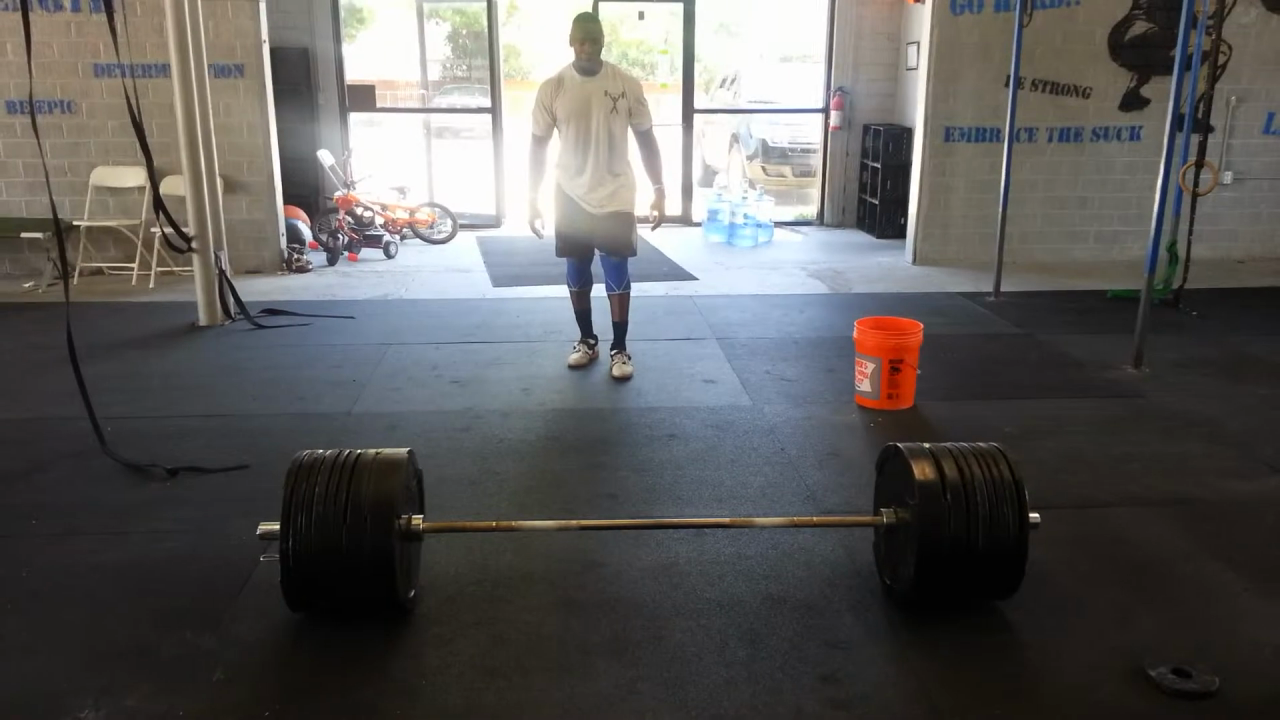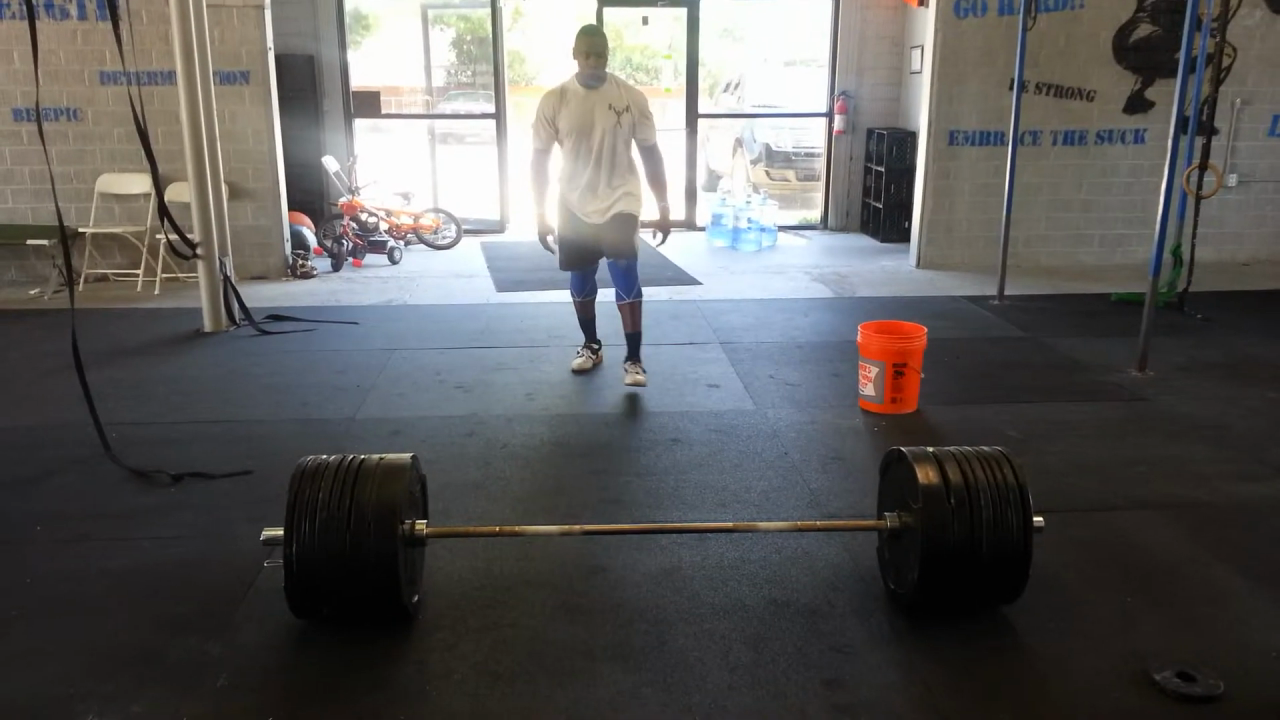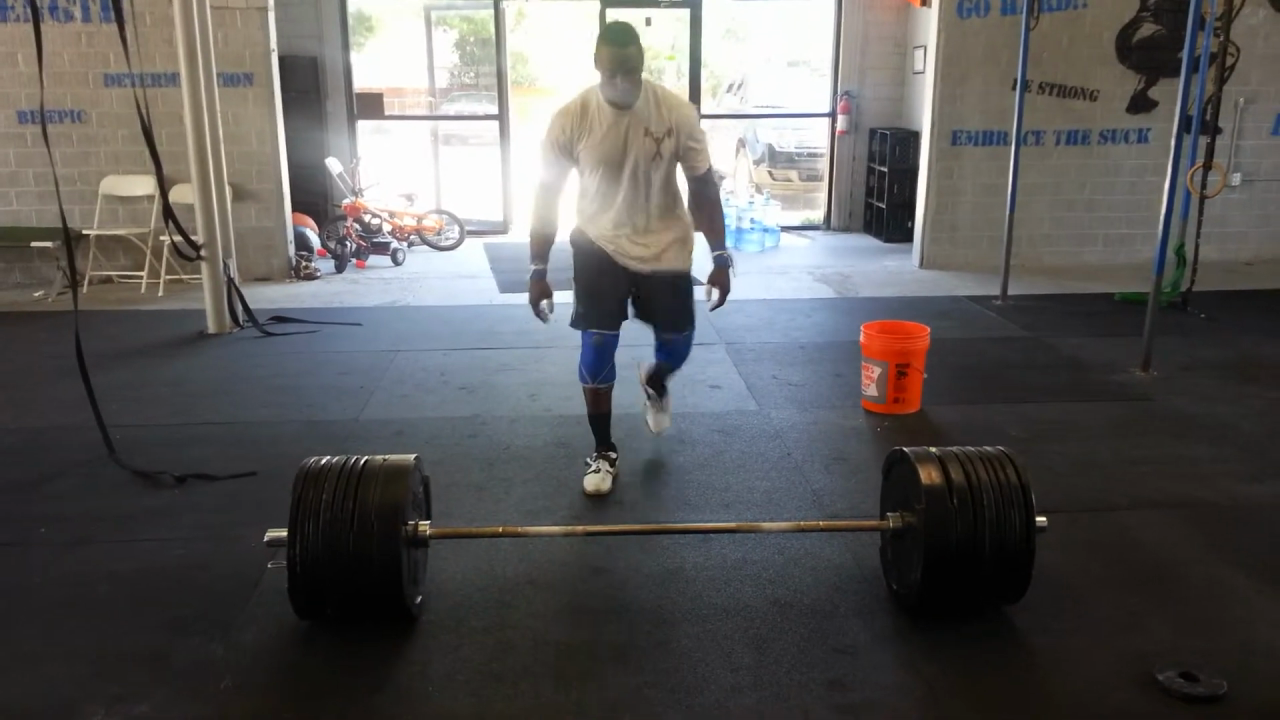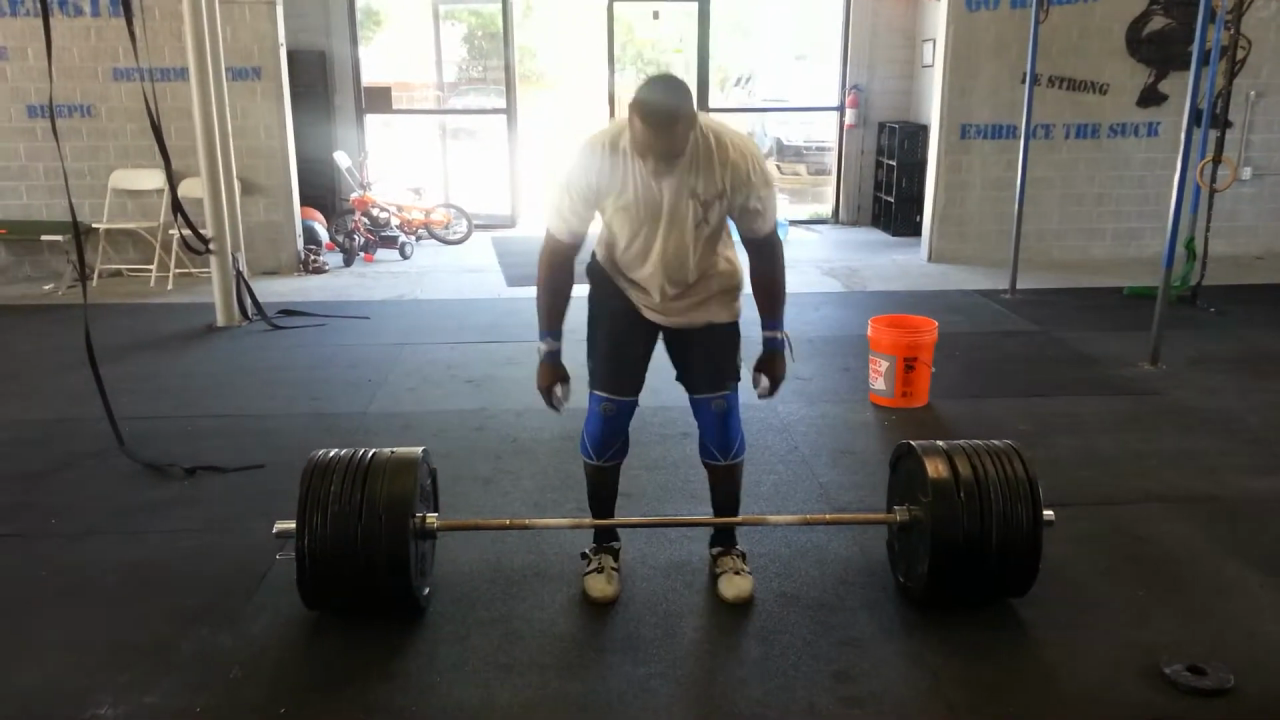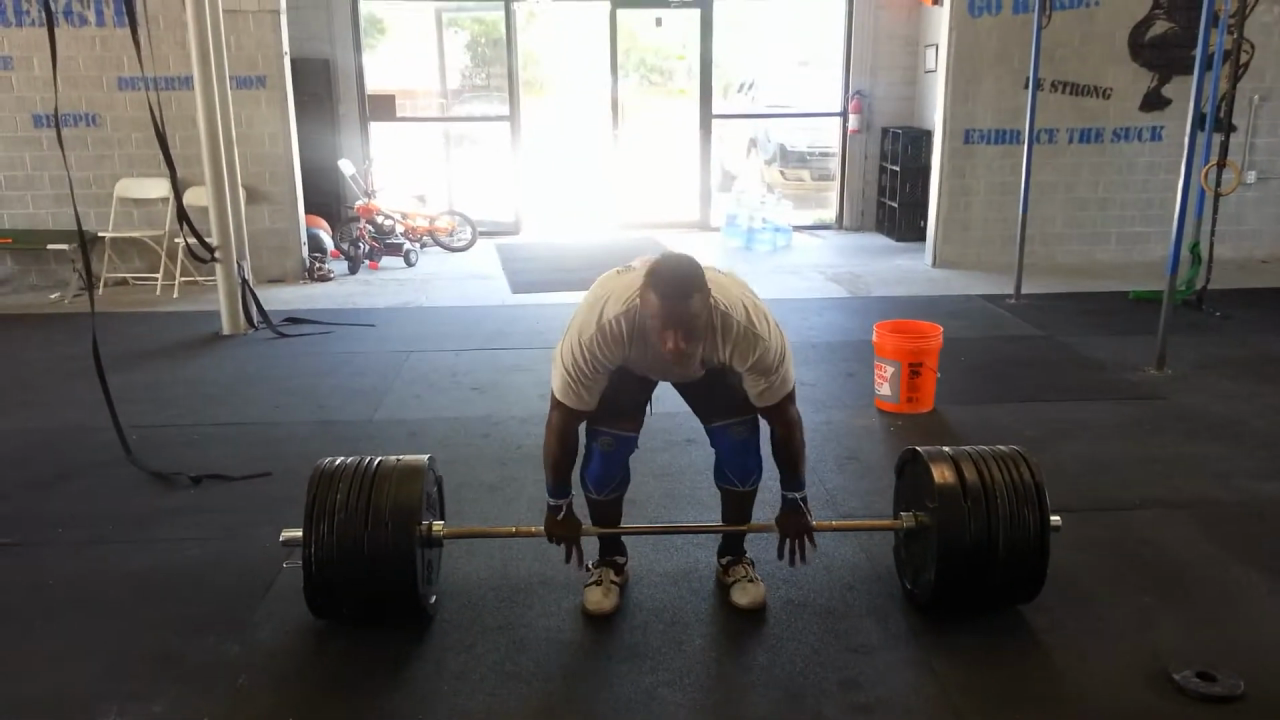
dt=1s
person 1, frame 1
left shoulder: (627, 85)
right shoulder: (552, 88)
left elbow: (646, 139)
right elbow: (539, 146)
left wrist: (659, 191)
right wrist: (533, 200)
left hip: (616, 197)
right hip: (571, 196)
left knee: (617, 272)
right knee: (577, 271)
left ankle: (619, 348)
right ankle: (587, 341)
person 1, frame 2
left shoulder: (632, 99)
right shoulder: (554, 101)
left elbow: (650, 154)
right elbow: (539, 159)
left wrist: (663, 206)
right wrist: (542, 213)
left hip: (620, 201)
right hip: (575, 206)
left knee: (624, 272)
right knee: (581, 280)
left ankle: (633, 360)
right ankle: (592, 345)
person 1, frame 3
left shoulder: (677, 112)
right shoulder: (571, 118)
left elbow: (703, 185)
right elbow: (548, 194)
left wrist: (720, 257)
right wrist: (538, 269)
left hip: (665, 244)
right hip: (599, 244)
left knee: (677, 341)
right knee: (598, 345)
left ankle: (654, 383)
right ankle: (604, 451)
person 1, frame 4
left shoulder: (738, 157)
right shoulder: (596, 159)
left elbow: (764, 248)
right elbow: (558, 252)
left wrist: (774, 339)
right wrist: (549, 349)
left hip: (707, 300)
right hip: (622, 294)
left knee: (720, 420)
right knee: (606, 418)
left ankle: (726, 547)
right ankle: (604, 545)
person 1, frame 5
left shoulder: (749, 326)
right shoulder: (599, 324)
left elbow: (783, 415)
right elbow: (563, 419)
left wrist: (795, 501)
right wrist: (559, 505)
left hip: (712, 361)
right hip: (628, 363)
left knee: (740, 447)
right knee: (604, 454)
left ankle: (733, 557)
right ankle: (610, 558)
